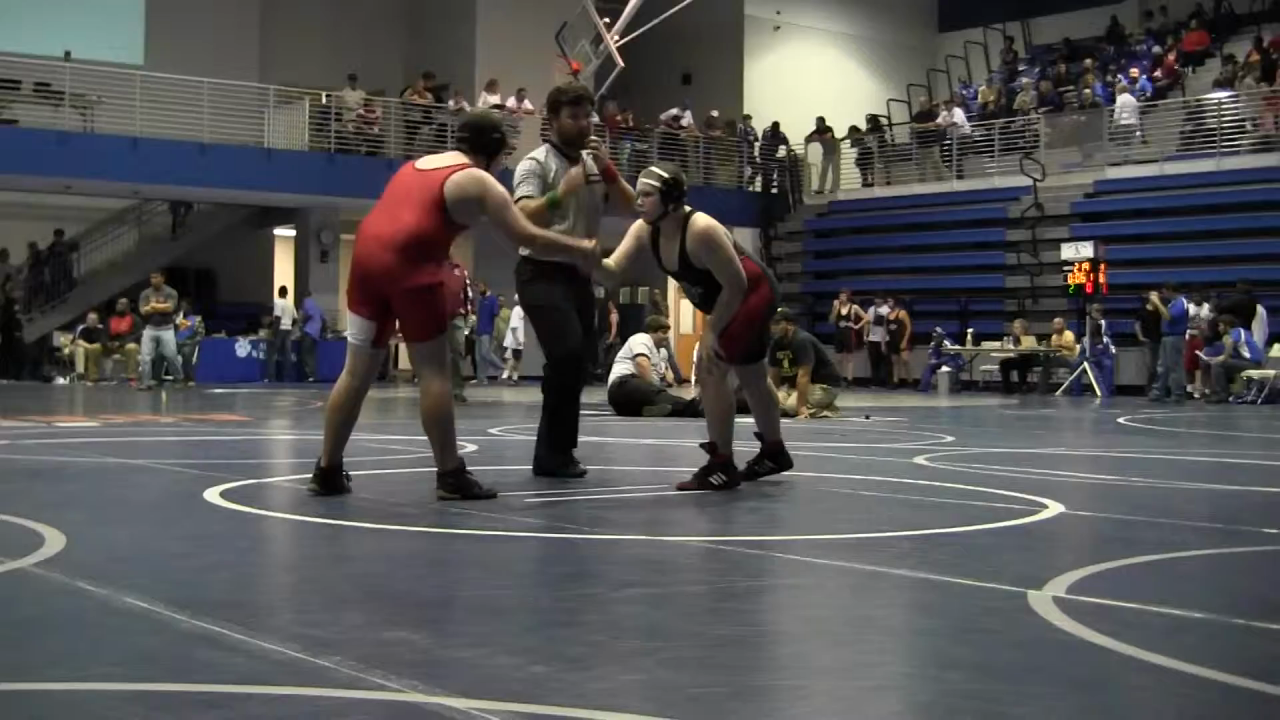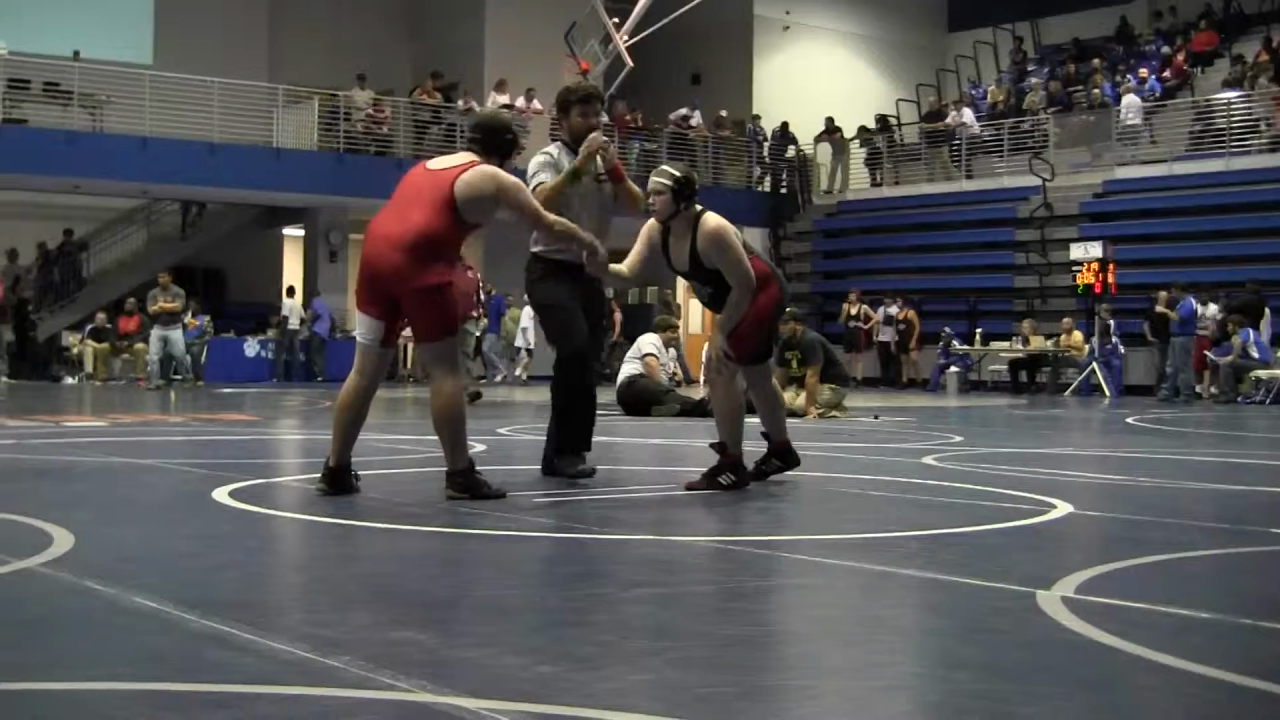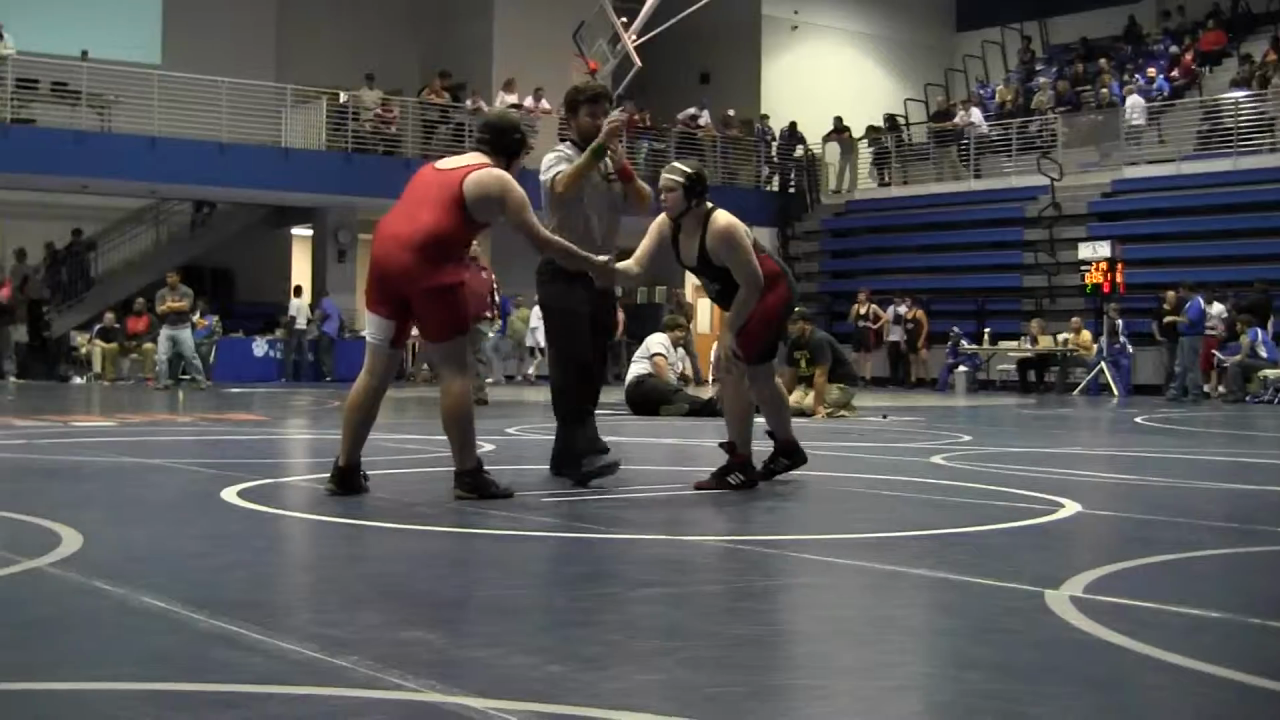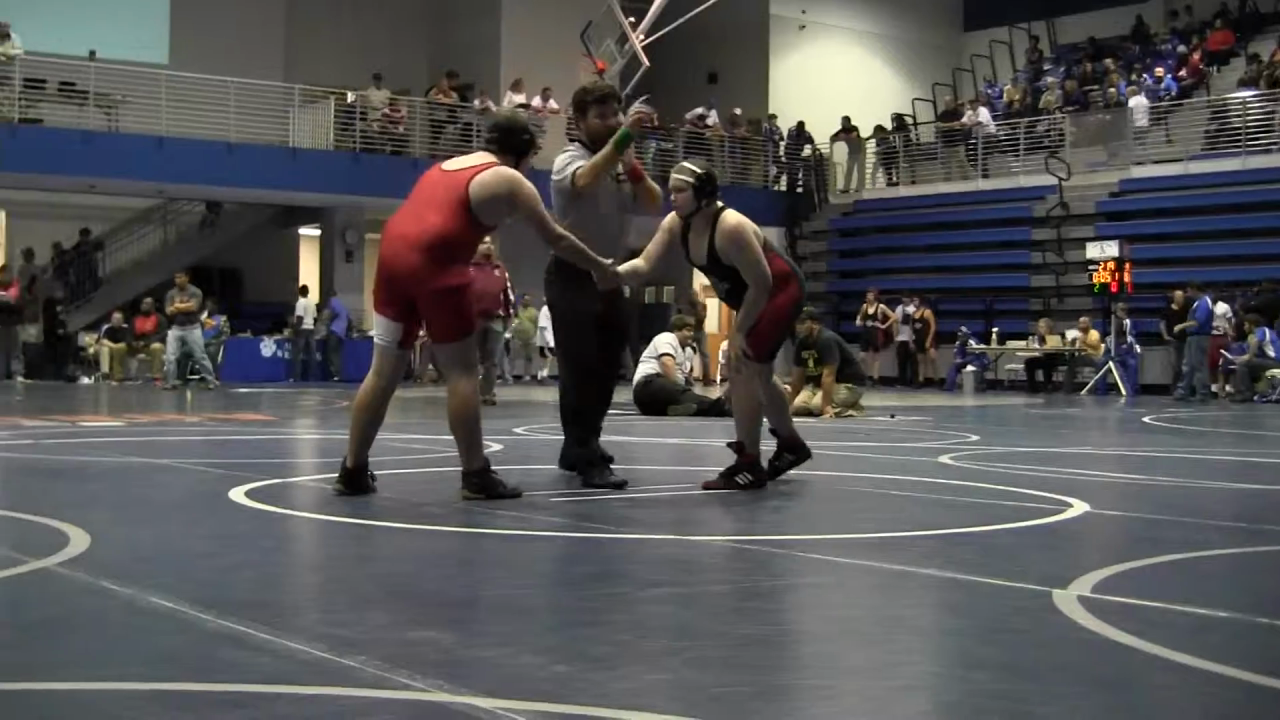
dt=0.1s
person 1, frame 1
left shoulder: (593, 162)
right shoulder: (535, 164)
left elbow: (629, 205)
right elbow: (522, 215)
left wrist: (607, 168)
right wrist: (559, 196)
left hip: (579, 276)
right hip: (542, 274)
left knee: (577, 361)
right knee: (568, 352)
left ankle: (551, 454)
right ankle: (558, 449)
person 1, frame 2
left shoulder: (602, 162)
right shoulder: (547, 159)
left elbow: (635, 206)
right elbow: (542, 201)
left wrist: (614, 167)
right wrist: (579, 165)
left hip: (589, 275)
right hip: (551, 272)
left knee: (585, 362)
right knee: (575, 351)
left ankle: (560, 452)
right ankle: (567, 448)
person 1, frame 3
left shoulder: (609, 163)
right shoulder: (557, 160)
left elbow: (644, 204)
right elbow: (564, 187)
left wrist: (623, 167)
right wrist: (600, 146)
left hip: (600, 277)
right hip: (562, 277)
left knee: (593, 369)
right knee: (573, 364)
left ankle: (567, 453)
right ankle: (582, 454)
person 1, frame 4
left shoulder: (620, 163)
right shoulder: (569, 160)
left elbow: (654, 204)
right elbow: (586, 182)
left wrist: (633, 167)
right wrist: (623, 136)
right hip: (571, 278)
left knee: (607, 371)
right knee: (581, 370)
left ankle: (577, 452)
right ankle: (592, 463)
person 2, frame 1
left shoulder: (417, 165)
right shoulder: (478, 181)
right elbow: (526, 237)
left wrist: (443, 265)
right wrist: (583, 250)
left hip: (367, 254)
right hip: (408, 265)
left knee: (357, 369)
right knee: (434, 371)
left ankle: (327, 470)
right ankle: (450, 476)
person 2, frame 2
left shoulder: (428, 166)
right shoulder: (492, 178)
right elbow: (548, 224)
left wrist: (455, 266)
right wrist: (591, 244)
left hip: (377, 254)
right hip: (418, 264)
left knee: (366, 369)
right knee: (446, 371)
left ankle: (336, 470)
right ankle: (460, 475)
person 2, frame 3
left shoulder: (437, 166)
right shoulder: (499, 181)
right elbow: (541, 241)
right wrist: (594, 263)
left hip: (386, 255)
right hip: (428, 265)
left knee: (376, 370)
right knee: (455, 371)
left ankle: (345, 470)
right ankle: (468, 475)
person 2, frame 4
left shoulder: (445, 167)
right shoulder: (509, 180)
right elbow: (555, 237)
right wrist: (600, 267)
left hip: (394, 256)
right hip: (435, 266)
left knee: (384, 371)
right knee: (462, 373)
left ankle: (353, 471)
right ankle: (476, 476)
person 3, frame 1
left shoulder: (701, 230)
right shoulder: (645, 230)
left elbow: (736, 284)
right elbow: (613, 270)
left wrist: (711, 331)
left hip: (752, 294)
right hip: (729, 302)
left knee: (710, 366)
right knee: (751, 377)
left ankle: (722, 466)
right ankle: (774, 453)
person 3, frame 2
left shoulder: (712, 230)
right shoulder: (656, 230)
left elbow: (745, 284)
right elbow: (629, 273)
left wrist: (721, 331)
left hip: (761, 294)
right hip: (738, 301)
left knee: (719, 366)
right knee: (756, 377)
left ankle: (731, 466)
right ankle: (781, 451)
person 3, frame 3
left shoulder: (721, 227)
right shoulder: (666, 225)
left elbow: (753, 283)
right elbow: (636, 268)
left wrist: (729, 331)
left hip: (770, 292)
right hip: (746, 300)
left knee: (729, 365)
right knee: (757, 377)
left ankle: (741, 466)
right ankle: (787, 450)
person 3, frame 4
left shoulder: (731, 227)
right shoulder: (676, 223)
left elbow: (761, 283)
right elbow: (644, 265)
left wrist: (739, 331)
right wrist: (613, 273)
left hip: (780, 291)
right hip: (756, 298)
left knee: (740, 365)
right knee: (758, 375)
left ankle: (749, 465)
right ankle: (791, 445)
